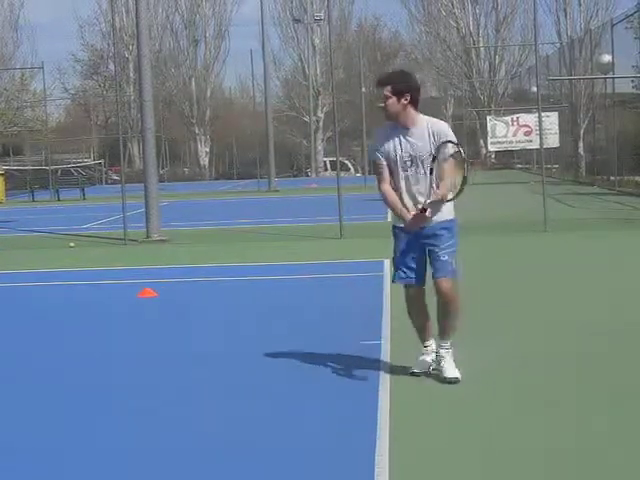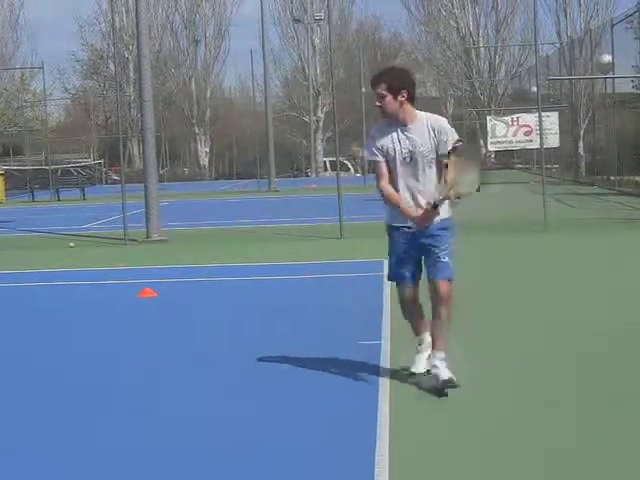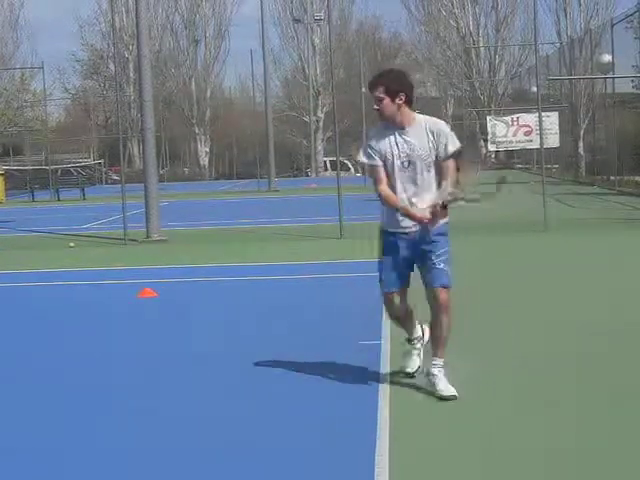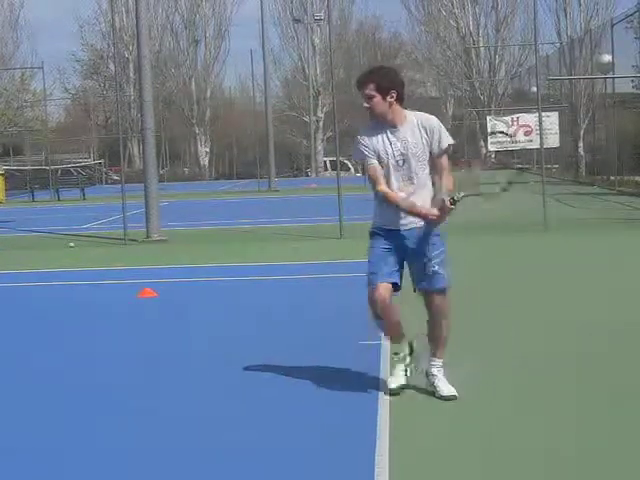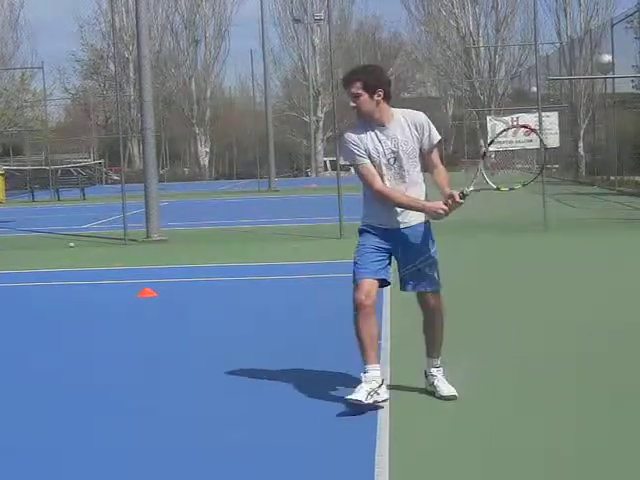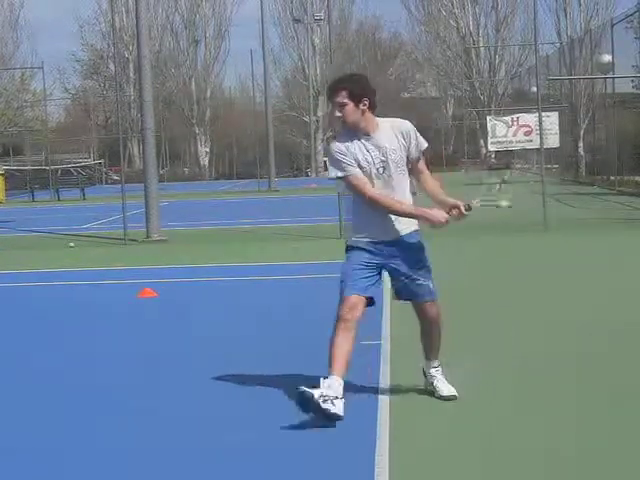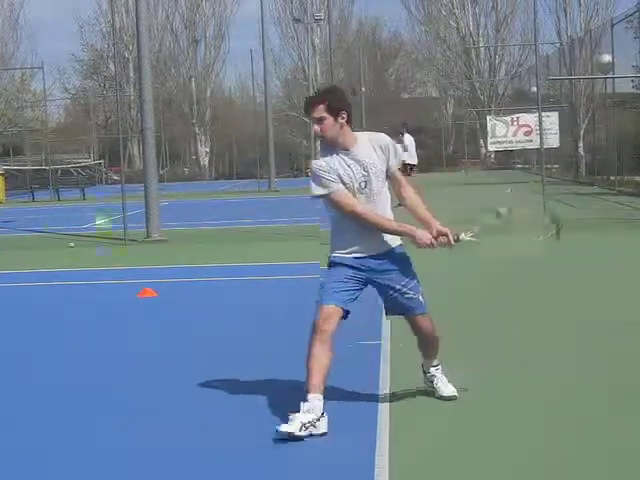
dt=0.1s
person 1, frame 1
left shoulder: (438, 130)
right shoulder: (383, 137)
right elbow: (384, 186)
left wrist: (429, 210)
right wrist: (404, 215)
left hip: (440, 223)
right hip: (405, 227)
left knee: (445, 287)
right knee: (413, 294)
left ankle: (445, 350)
right ankle: (428, 348)
person 1, frame 2
left shoulder: (437, 125)
right shoulder: (378, 134)
right elbow: (383, 184)
left wrist: (434, 205)
right wrist: (409, 213)
left hip: (437, 223)
right hip: (400, 226)
left knee: (442, 289)
right knee: (406, 294)
left ankle: (438, 360)
right ankle: (424, 344)
person 1, frame 3
left shoulder: (436, 129)
right shoulder: (375, 139)
left elbow: (449, 177)
right elbow: (383, 190)
left wrist: (438, 206)
right wrist: (415, 215)
left hip: (432, 231)
right hip: (395, 231)
left knee: (440, 298)
right knee: (393, 300)
left ankle: (435, 369)
right ankle: (417, 334)
person 1, frame 4
left shoulder: (428, 125)
right shoulder: (366, 138)
left elbow: (444, 172)
right elbow: (381, 189)
left wrist: (442, 201)
right wrist: (418, 211)
left hip: (427, 230)
right hip: (386, 231)
left knee: (437, 301)
right knee: (379, 299)
left ankle: (434, 368)
right ankle: (403, 353)
person 1, frame 5
left shoulder: (416, 121)
right shoulder: (352, 139)
left elbow: (434, 165)
right elbow: (379, 188)
left wrist: (448, 192)
right wrist: (428, 206)
left hip: (415, 229)
right hip: (375, 231)
left knee: (431, 303)
right knee: (364, 298)
left ankle: (434, 370)
right ankle: (372, 378)
person 1, frame 6
left shoulder: (402, 130)
right shoulder: (339, 148)
left elbow: (421, 173)
right elbow: (371, 196)
left wrist: (444, 200)
right wrist: (424, 214)
left hip: (405, 239)
right hip: (364, 244)
left knee: (429, 311)
right knee: (348, 312)
left ankle: (433, 371)
right ankle: (331, 393)
person 1, frame 7
left shoulder: (380, 143)
right shoulder: (321, 166)
left elbow: (403, 188)
right elbow: (358, 212)
left wrist: (431, 223)
right wrist: (411, 232)
left hip: (389, 253)
right hip: (346, 258)
left knee: (423, 325)
right knee: (323, 325)
left ankle: (433, 371)
right ankle: (312, 410)
